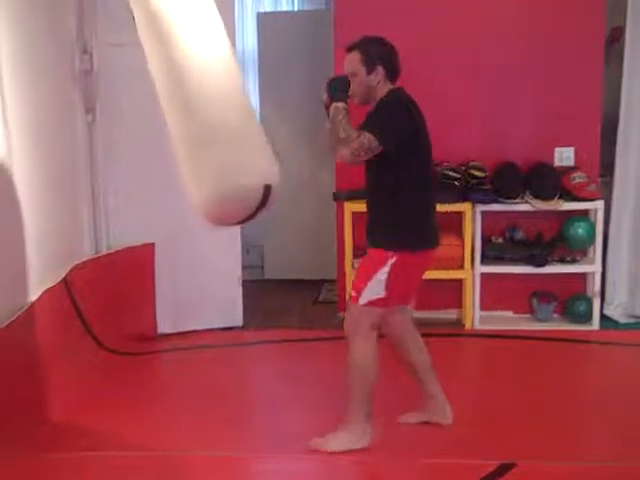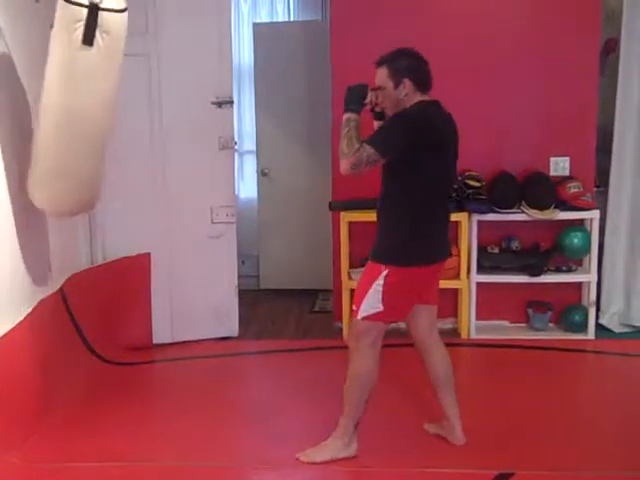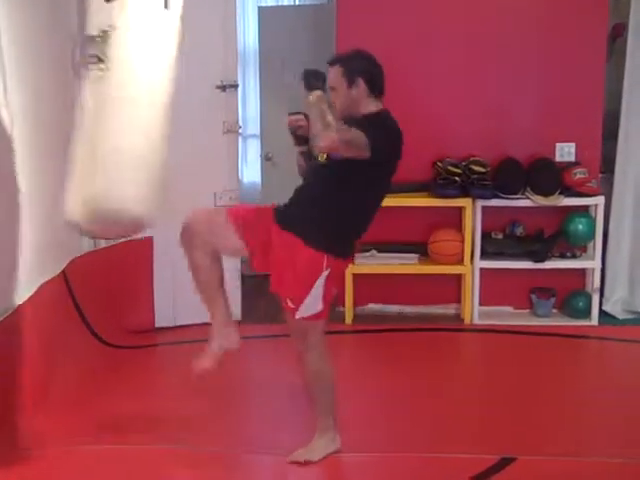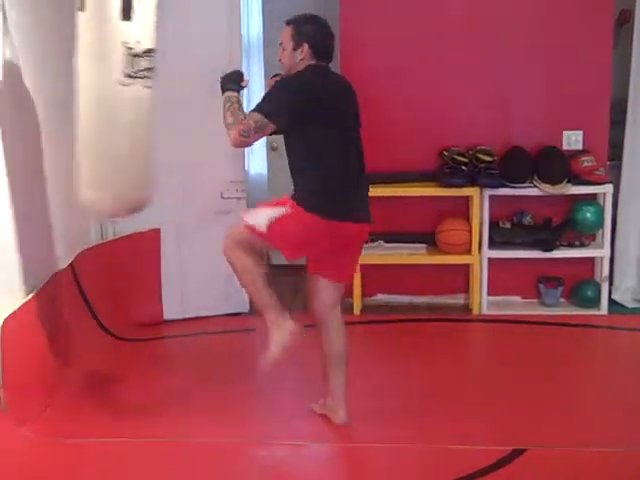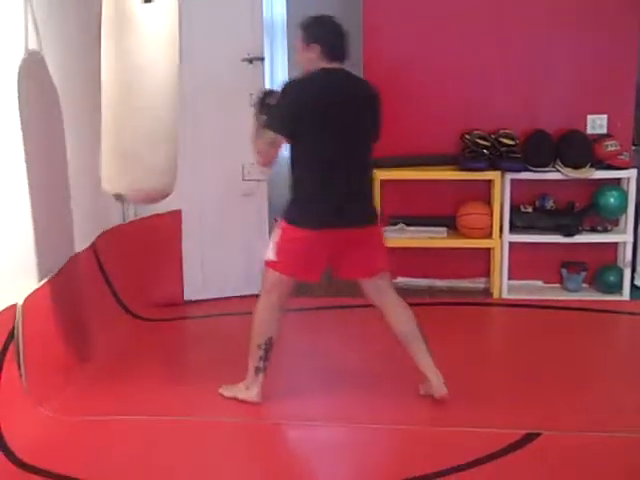
dt=1s
person 1, frame 1
left shoulder: (394, 108)
right shoulder: (393, 108)
left elbow: (348, 152)
right elbow: (357, 152)
left wrist: (338, 103)
right wrist: (337, 108)
left hip: (401, 240)
right hip: (403, 235)
left knee: (358, 325)
right knee: (396, 322)
left ankle: (357, 427)
right ankle: (437, 405)
person 1, frame 2
left shoulder: (410, 121)
right shoulder: (440, 120)
left elbow: (350, 164)
left wrist: (352, 113)
right wrist: (381, 119)
left hip: (400, 253)
right hip: (429, 249)
left knee: (363, 339)
right knee: (427, 335)
left ankle: (344, 438)
right ankle: (453, 425)
person 1, frame 3
left shoulder: (383, 131)
right shoulder: (352, 128)
left elbow: (331, 141)
left wrist: (314, 96)
left hip: (319, 245)
right hip: (284, 224)
left knee: (307, 338)
right knee: (196, 229)
left ankle: (327, 434)
right ankle: (224, 329)
person 1, frame 4
left shoulder: (296, 86)
right shoulder: (337, 87)
left elbow: (240, 135)
left wrist: (230, 92)
left hip: (317, 210)
right hip: (352, 216)
left knee: (236, 241)
right knee: (327, 308)
left ankle: (278, 321)
right ankle: (336, 403)
person 1, frame 5
left shoulder: (297, 92)
right shoulder: (368, 94)
left elbow: (264, 155)
left wrist: (263, 115)
left hip: (308, 218)
right hip: (360, 218)
left knee: (272, 295)
right knee: (384, 295)
left ankle: (253, 383)
right ankle: (433, 378)
